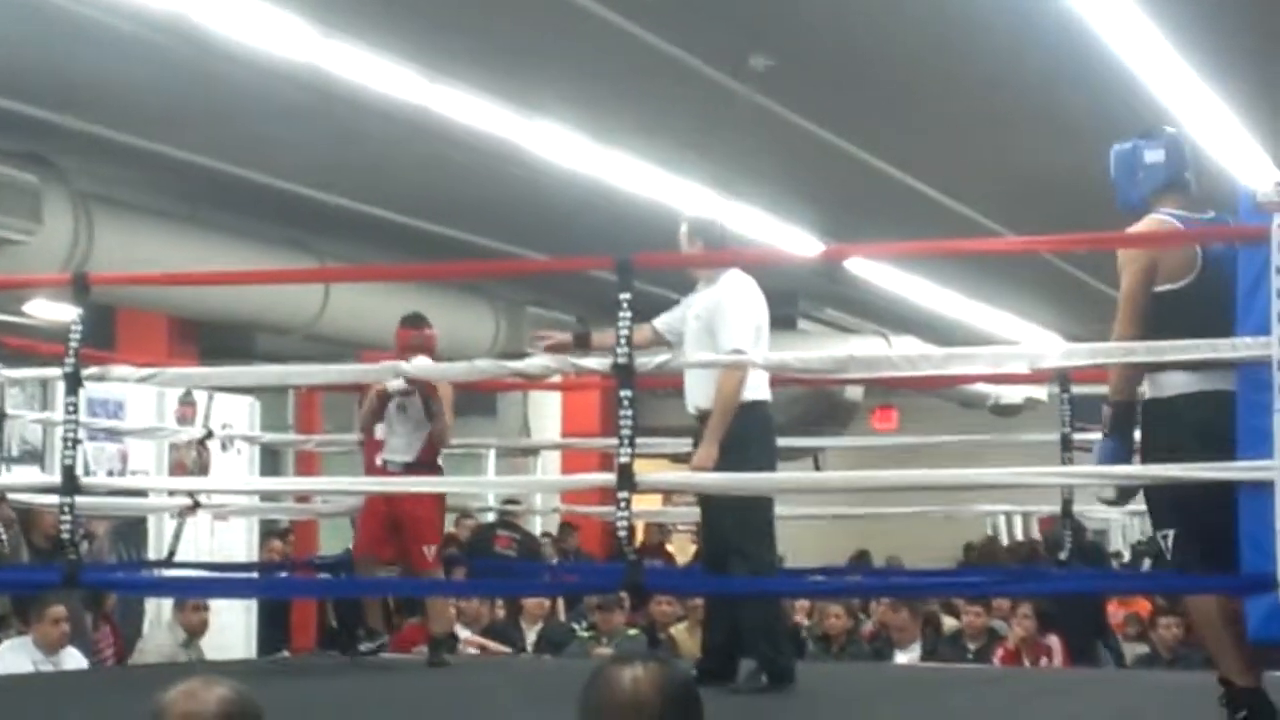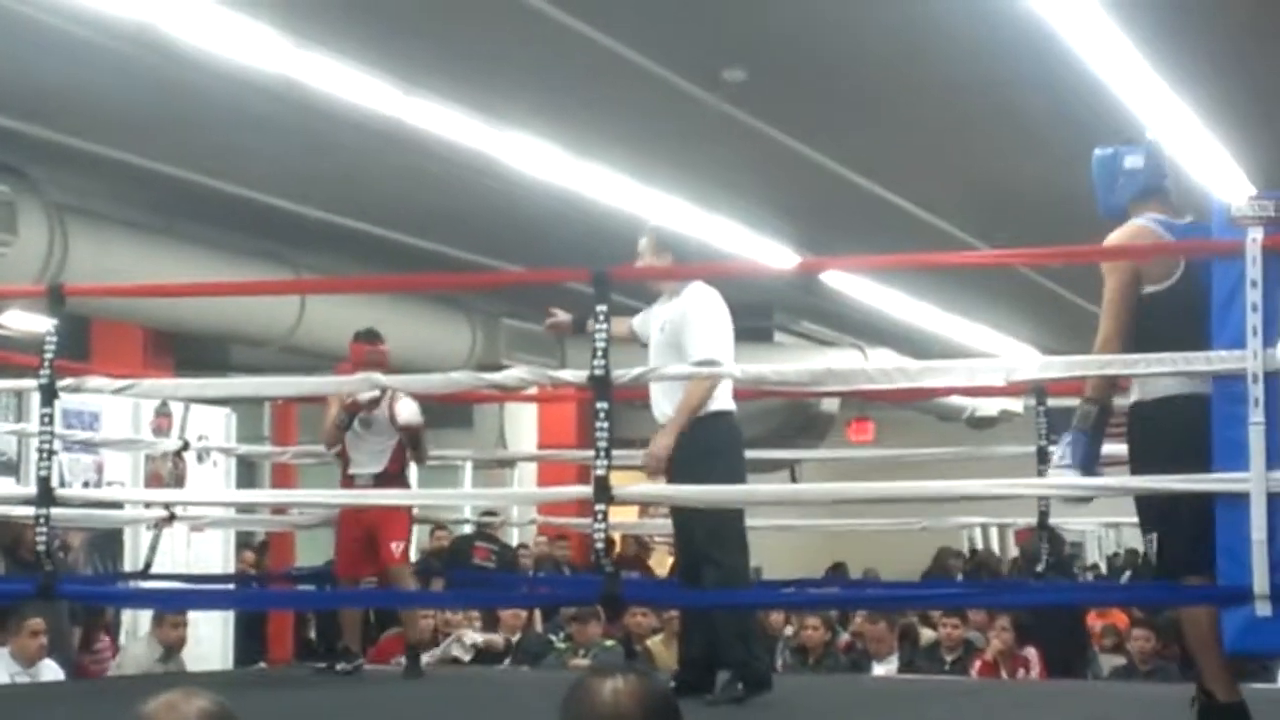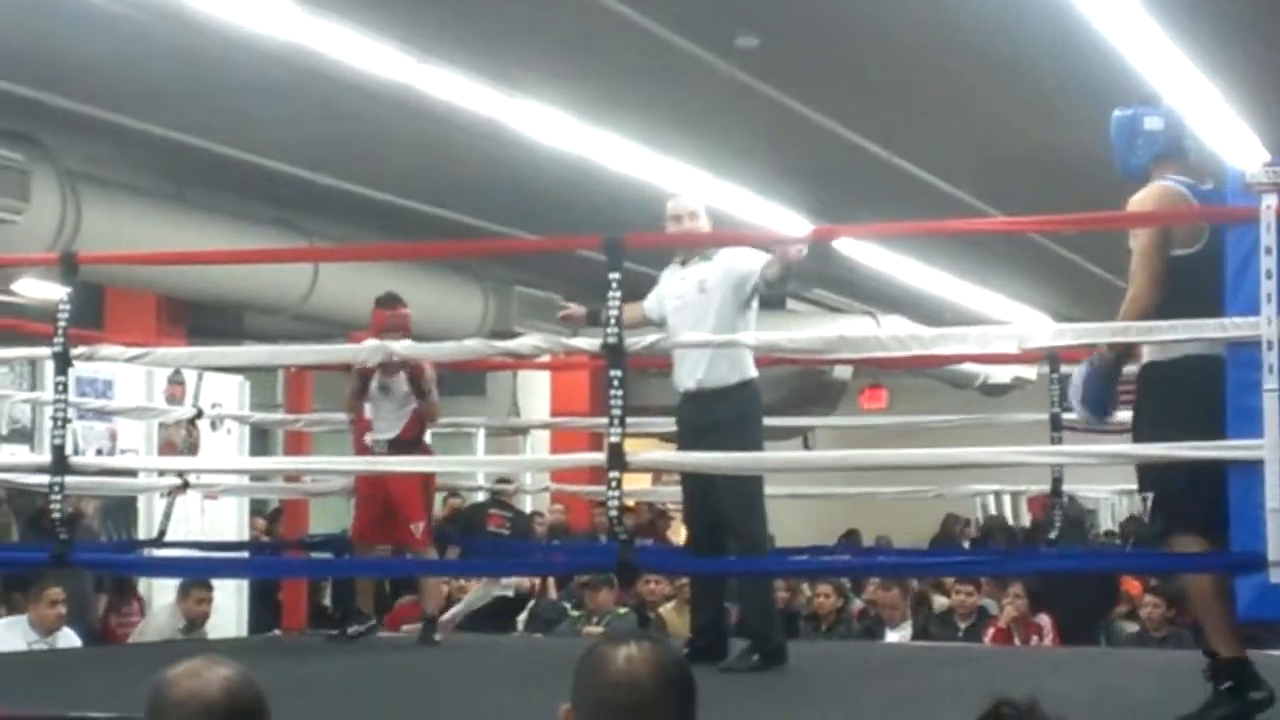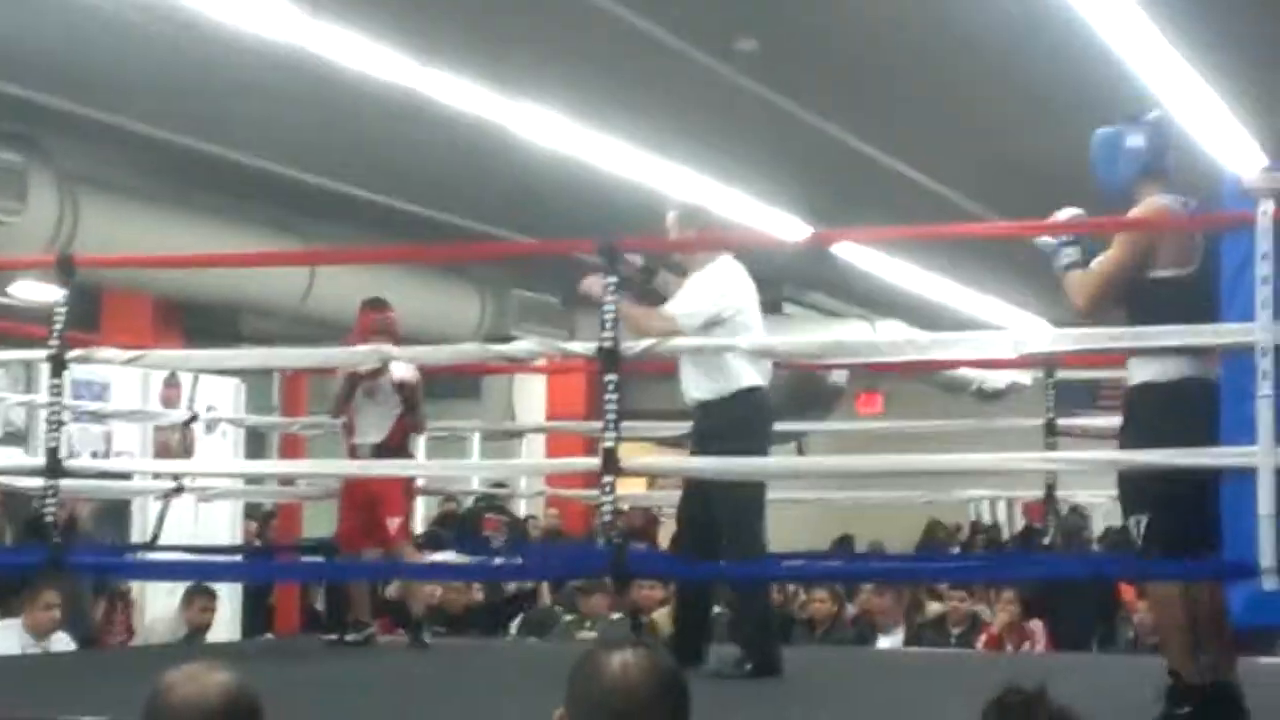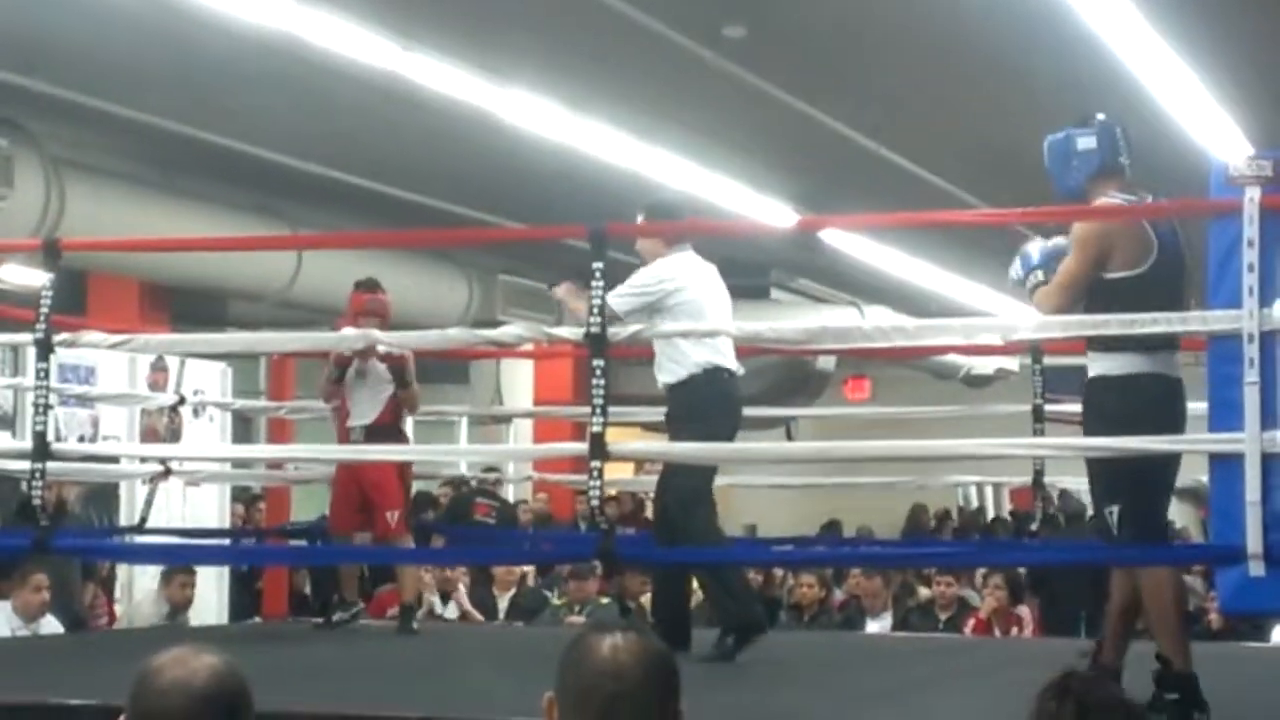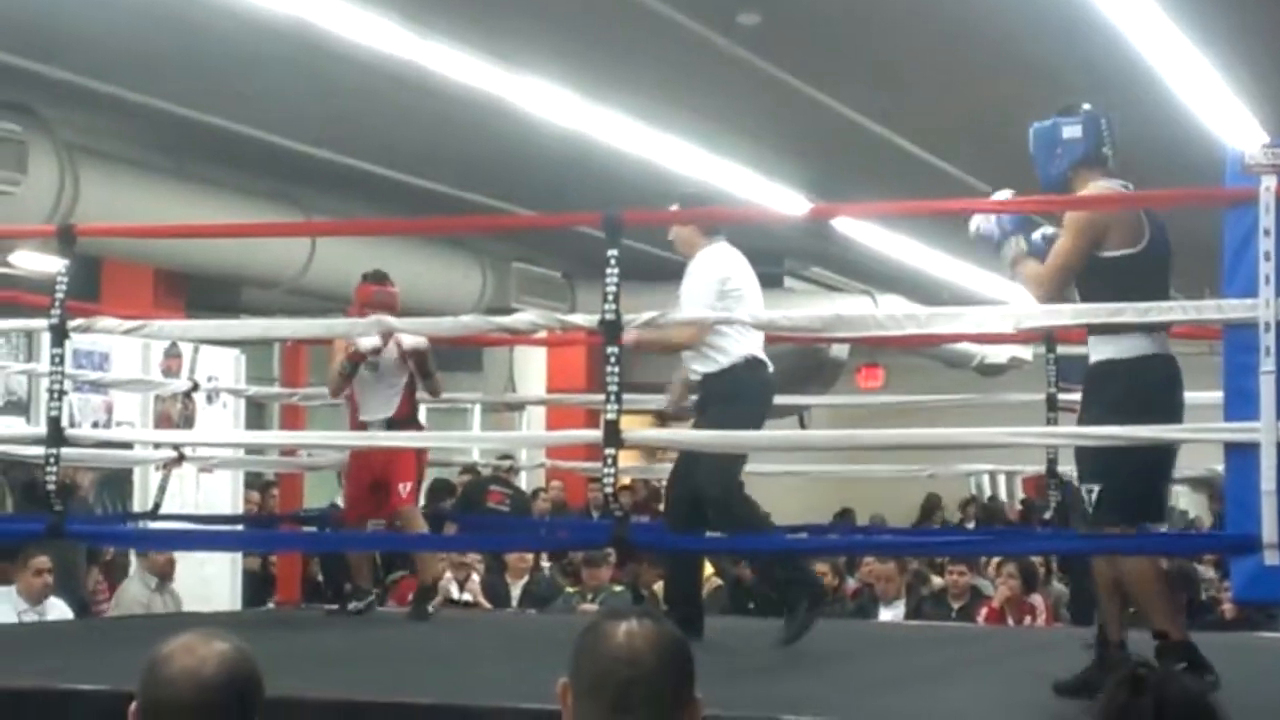
dt=0.4s
person 1, frame 1
left shoulder: (1146, 236)
left elbow: (1129, 340)
left wrist: (1115, 427)
left hip: (1179, 411)
left knee: (1191, 570)
right knee: (1227, 566)
person 1, frame 2
left shoulder: (1129, 239)
right shoulder: (1205, 237)
left elbow: (1113, 341)
right elbow: (1218, 328)
left wrist: (1085, 425)
left hip: (1164, 412)
right hip: (1215, 408)
left knee: (1185, 569)
right knee: (1206, 562)
person 1, frame 3
left shoulder: (1153, 201)
right shoulder: (1213, 202)
left elbow: (1143, 302)
left wrist: (1103, 366)
left hip: (1175, 376)
right hip: (1218, 374)
left knee: (1180, 532)
right knee: (1210, 529)
person 1, frame 4
left shoulder: (1149, 218)
right shoulder: (1196, 221)
left elbow: (1088, 299)
left wrist: (1067, 252)
right wrist: (1091, 259)
left hip: (1162, 398)
right hip: (1199, 395)
left knee: (1157, 554)
right knee: (1194, 554)
person 1, frame 5
left shoulder: (1100, 219)
right shoulder: (1158, 223)
left elbow: (1054, 310)
left wrist: (1034, 274)
right wrist: (1064, 267)
left hip: (1121, 392)
right hip: (1159, 390)
left knee: (1140, 541)
right knee: (1130, 536)
right ankle: (1106, 669)
person 1, frame 6
left shoulder: (1095, 203)
right shoulder: (1135, 209)
left elbow: (1043, 289)
left wrist: (1008, 235)
right wrist: (1046, 244)
left hip: (1122, 377)
right hip: (1152, 376)
left knee: (1113, 525)
right knee: (1117, 520)
left ankle: (1180, 655)
right ankle: (1110, 657)
person 2, frame 1
left shoulder: (734, 290)
right shoulder: (699, 299)
left elbow: (735, 370)
right elbow: (648, 333)
left wrist: (711, 442)
right wrist: (576, 339)
left hip: (741, 427)
right hip: (719, 430)
left knee: (748, 546)
right knee: (717, 548)
left ankle: (773, 663)
right ankle: (719, 659)
person 2, frame 2
left shoulder: (699, 300)
right shoulder: (664, 307)
left elbow: (708, 374)
right elbow: (630, 327)
left wrist: (668, 432)
right wrist: (577, 323)
left hip: (709, 437)
right hip: (685, 441)
left knee: (722, 555)
right knee: (691, 559)
left ankle: (749, 670)
right ankle: (697, 670)
person 2, frame 3
left shoulder: (733, 261)
right shoulder: (671, 277)
left elbow: (767, 271)
right elbow: (645, 312)
left wrist: (784, 257)
right wrist: (590, 315)
left hip: (733, 405)
right hip: (693, 407)
left knee: (743, 524)
right knee: (702, 528)
left ankle: (766, 643)
right ankle: (708, 639)
person 2, frame 4
left shoulder: (716, 281)
right shoulder: (712, 276)
left elbow: (659, 328)
right elbow: (672, 308)
left wrist: (606, 296)
left hip: (737, 414)
right hip: (721, 416)
left knee: (739, 533)
right knee: (696, 529)
left ankle: (760, 652)
right ankle: (687, 643)
person 2, frame 5
left shoulder: (663, 273)
right shoulder: (700, 270)
left wrist: (566, 295)
left hip: (703, 397)
right hip: (706, 397)
left knee: (689, 505)
right knee: (671, 507)
left ankle: (739, 617)
right ankle: (671, 627)
person 2, frame 6
left shoulder: (709, 262)
right shoulder: (716, 263)
left elbow: (688, 335)
left wrist: (637, 338)
right wrist: (674, 398)
left hip: (735, 387)
right hip: (723, 390)
left knee: (717, 491)
right knee: (683, 498)
left ankle: (797, 589)
right ankle: (682, 617)
person 3, frame 1
left shoulder: (440, 388)
right shoulder: (386, 379)
left elbow: (442, 439)
right elbow: (364, 426)
left wrist: (429, 398)
right wrist: (383, 396)
left hip: (422, 481)
right hip: (385, 478)
left knee: (428, 564)
right knee: (366, 556)
left ankle: (438, 643)
right ankle: (375, 632)
person 3, frame 2
left shoulder: (398, 399)
right shoulder: (340, 397)
left elbow: (420, 458)
right elbow: (328, 441)
left wrist: (415, 434)
right wrist: (350, 410)
left hip: (391, 492)
right hip: (354, 493)
left knee: (398, 568)
right knee: (348, 575)
left ankle: (413, 650)
right ankle: (351, 653)
person 3, frame 3
left shoulder: (419, 363)
right shoulder: (369, 360)
left elbow: (433, 414)
right elbow: (352, 409)
left wrist: (415, 376)
right wrist: (362, 375)
left hip: (410, 460)
right hip: (375, 458)
left knee: (421, 541)
right knee: (363, 539)
left ankle: (431, 623)
right ankle: (364, 615)
person 3, frame 4
left shoulder: (402, 369)
right shoulder: (350, 366)
left elbow: (417, 426)
right elbow: (336, 411)
left wrist: (411, 395)
right wrist: (352, 381)
left hip: (392, 463)
right hip: (358, 463)
left knee: (398, 541)
right knee: (351, 545)
left ankle: (419, 624)
right ankle: (362, 623)
person 3, frame 5
left shoulder: (395, 350)
right shoulder: (344, 347)
left elbow: (413, 404)
right elbow: (328, 396)
left wrist: (400, 368)
right wrist: (340, 363)
left hip: (387, 447)
right hip: (352, 446)
left knee: (397, 529)
right knee: (341, 528)
left ankle: (408, 611)
right ankle: (349, 601)
person 3, frame 6
left shoulder: (405, 339)
right shoulder: (347, 340)
left elbow: (435, 391)
right elbow: (334, 390)
left wrist: (423, 361)
right wrist: (351, 360)
left hip: (404, 437)
left knee: (406, 508)
right knee: (355, 520)
left ankle: (424, 594)
right ankle: (363, 592)
